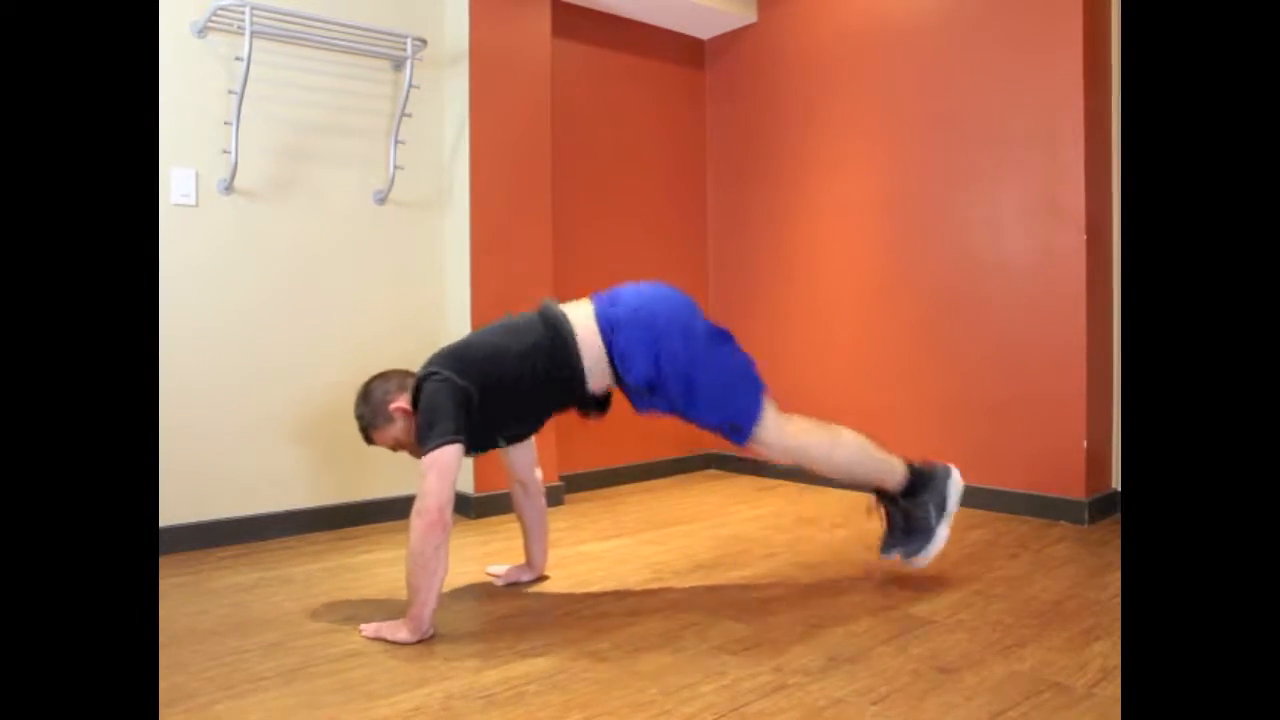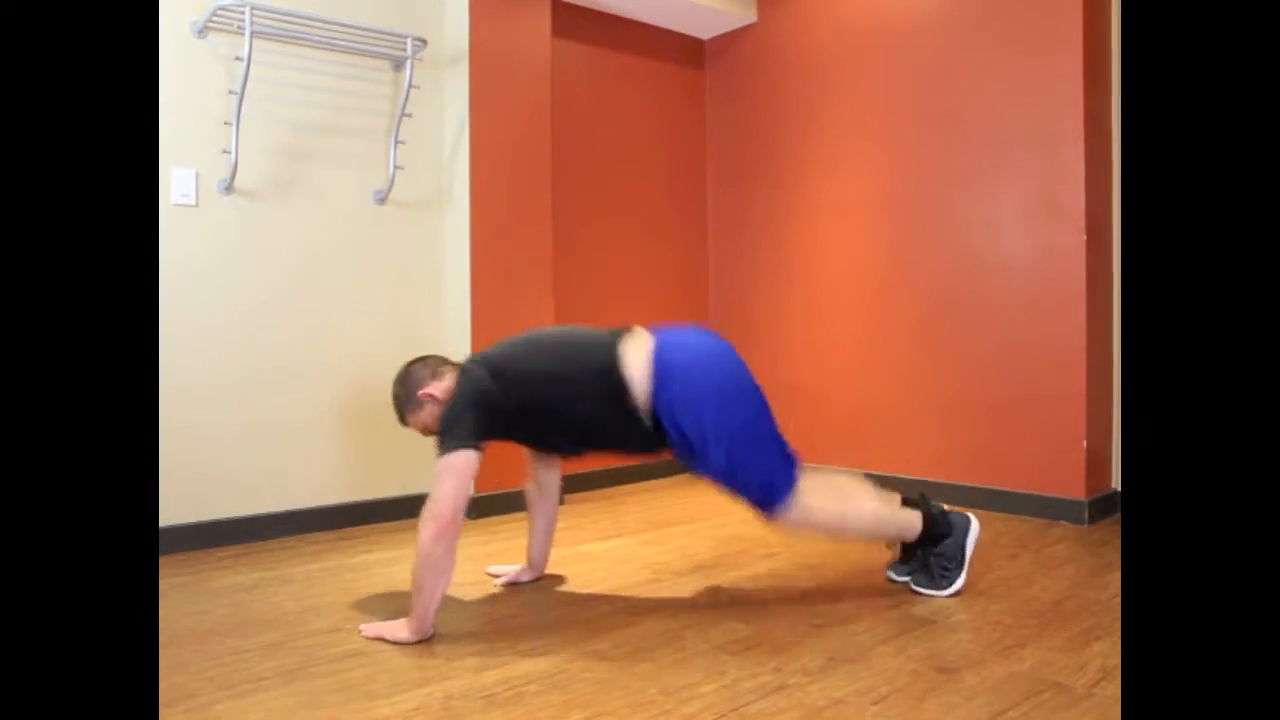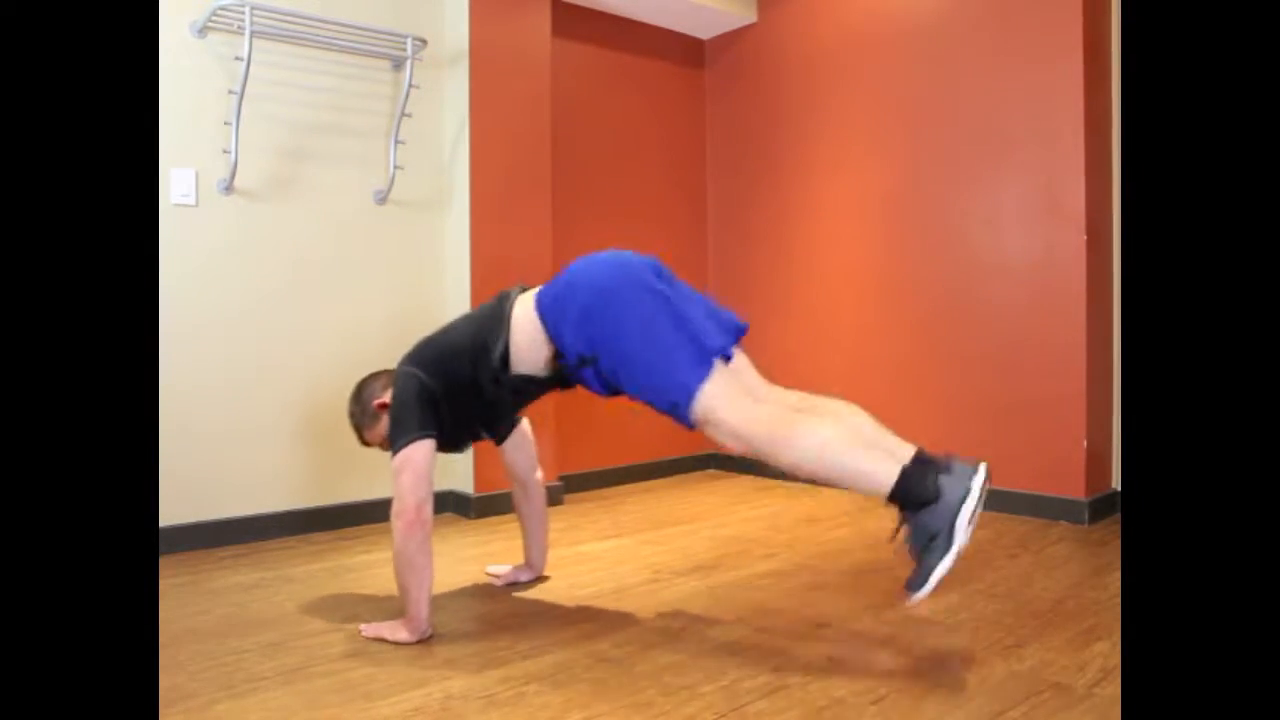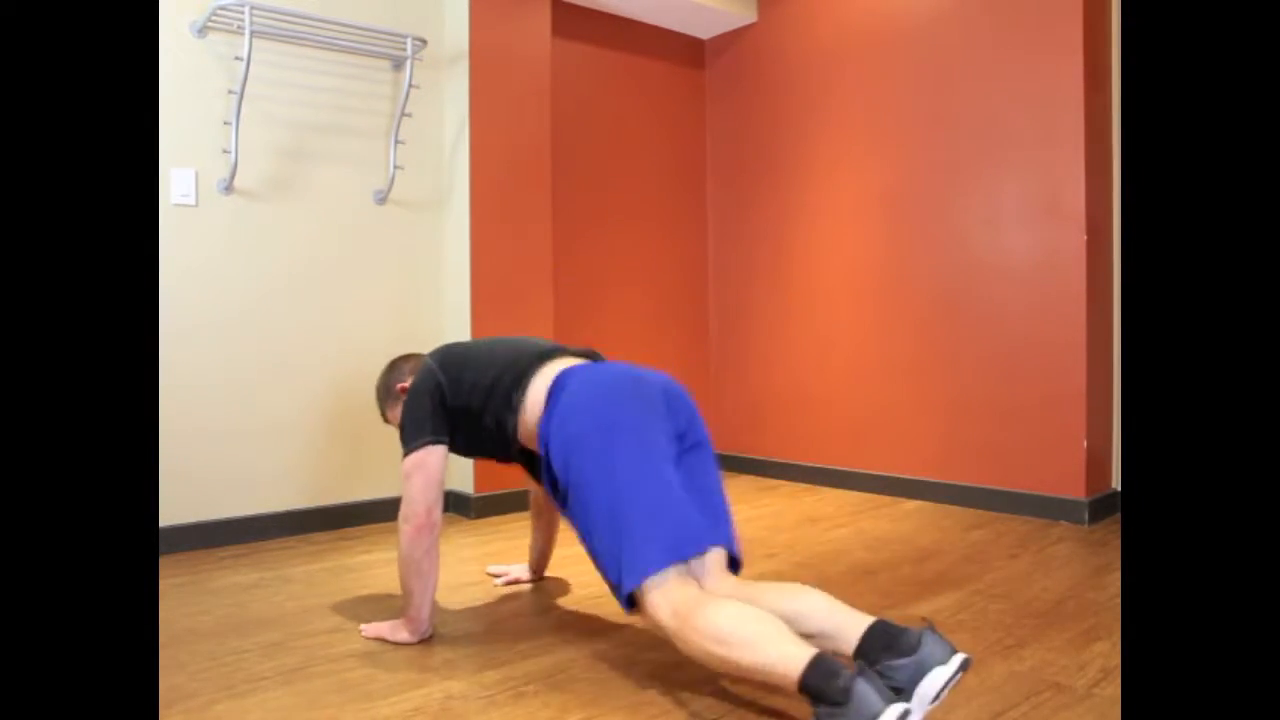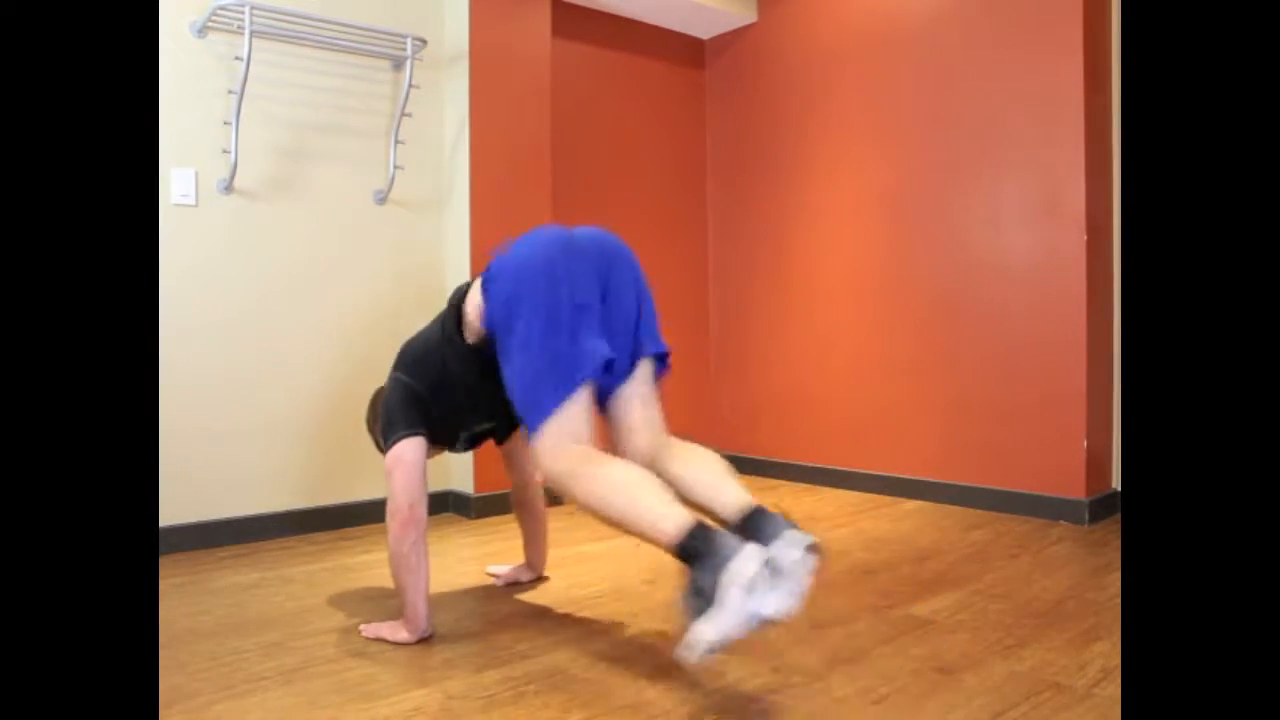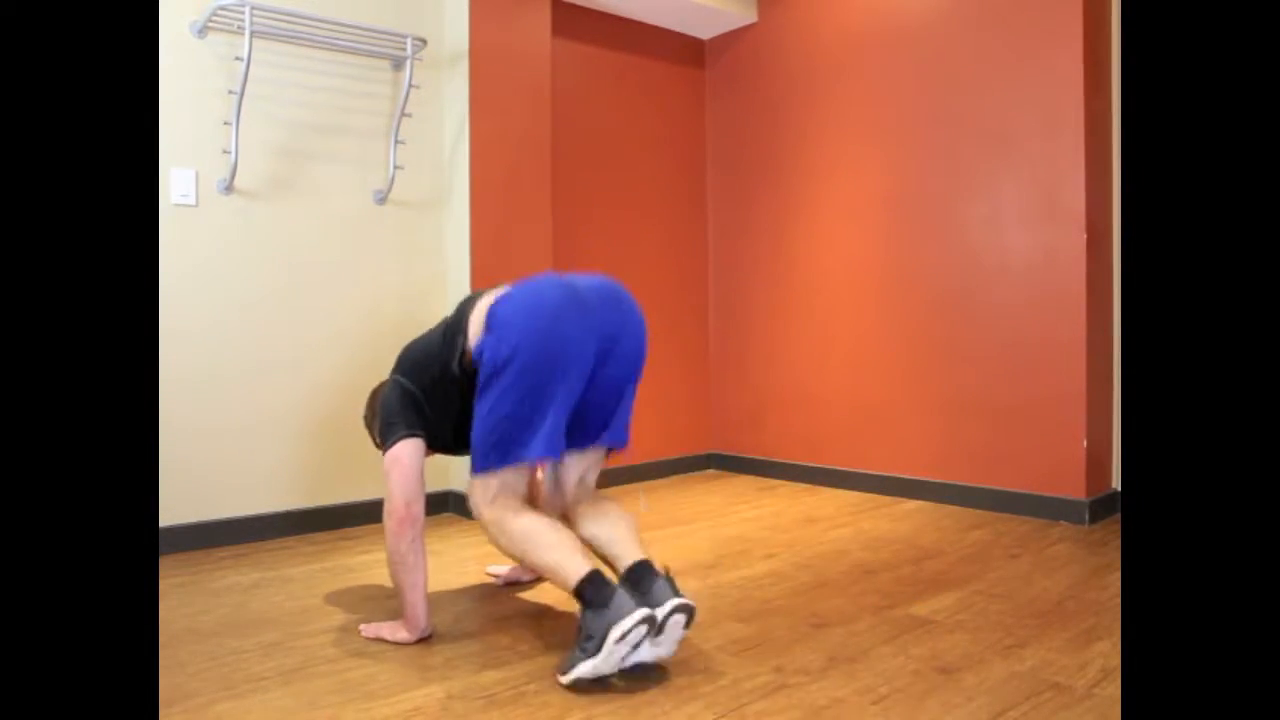
dt=0.3s
person 1, frame 1
left shoulder: (440, 392)
right shoulder: (482, 387)
left elbow: (432, 515)
right elbow: (525, 473)
left wrist: (413, 622)
right wrist: (532, 561)
left hip: (642, 330)
right hip: (638, 326)
left knee: (769, 437)
right knee: (762, 435)
left ankle: (923, 482)
right ankle: (903, 491)
person 1, frame 2
left shoulder: (467, 398)
right shoulder: (501, 384)
left elbow: (443, 516)
right elbow: (546, 469)
left wrist: (417, 623)
right wrist: (533, 566)
left hip: (694, 384)
right hip: (686, 364)
left knee: (793, 504)
right knee: (791, 492)
left ankle: (938, 527)
right ankle: (913, 511)
person 1, frame 3
left shoulder: (414, 389)
right shoulder: (475, 389)
left elbow: (411, 508)
right elbow: (524, 469)
left wrist: (413, 620)
right wrist: (531, 562)
left hip: (596, 301)
right hip: (625, 288)
left knee: (740, 419)
right knee: (759, 401)
left ankle: (926, 491)
right ankle: (932, 482)
person 1, frame 4
left shoulder: (429, 389)
right shoulder: (479, 379)
left elbow: (420, 517)
right elbow: (548, 476)
left wrist: (414, 622)
right wrist: (536, 568)
left hip: (595, 412)
right hip: (656, 400)
left knee: (680, 609)
right knee: (715, 593)
right ankle: (895, 649)
person 1, frame 5
left shoulder: (405, 398)
right shoulder: (468, 392)
right elbow: (521, 470)
left wrist: (417, 624)
right wrist: (534, 565)
left hip: (536, 276)
left knee: (566, 461)
right knee: (646, 447)
left ankle: (710, 555)
right ankle: (766, 534)
person 1, frame 6
left shoulder: (402, 397)
left elbow: (403, 511)
right elbow: (519, 473)
left wrist: (413, 623)
right wrist: (530, 562)
left hip: (534, 324)
left knee: (493, 505)
right knee: (576, 497)
left ankle: (608, 606)
right ankle: (649, 588)
